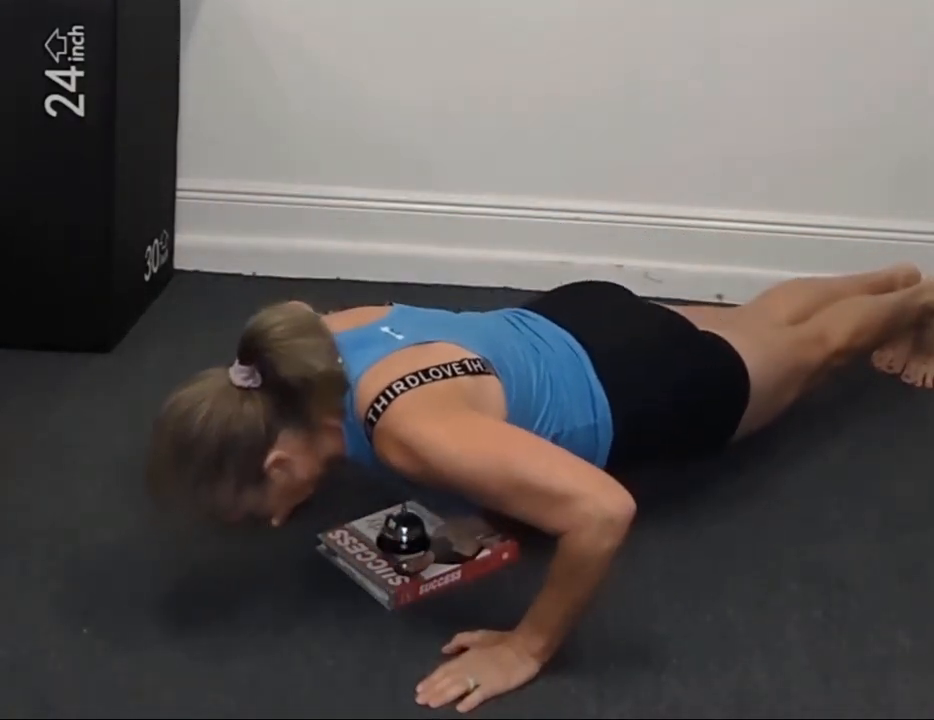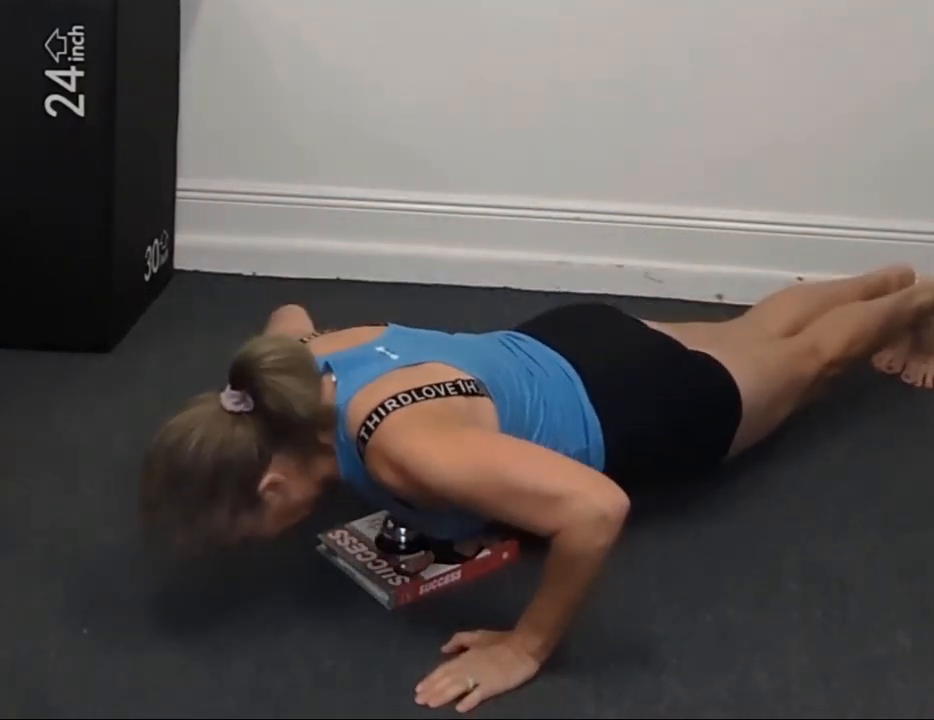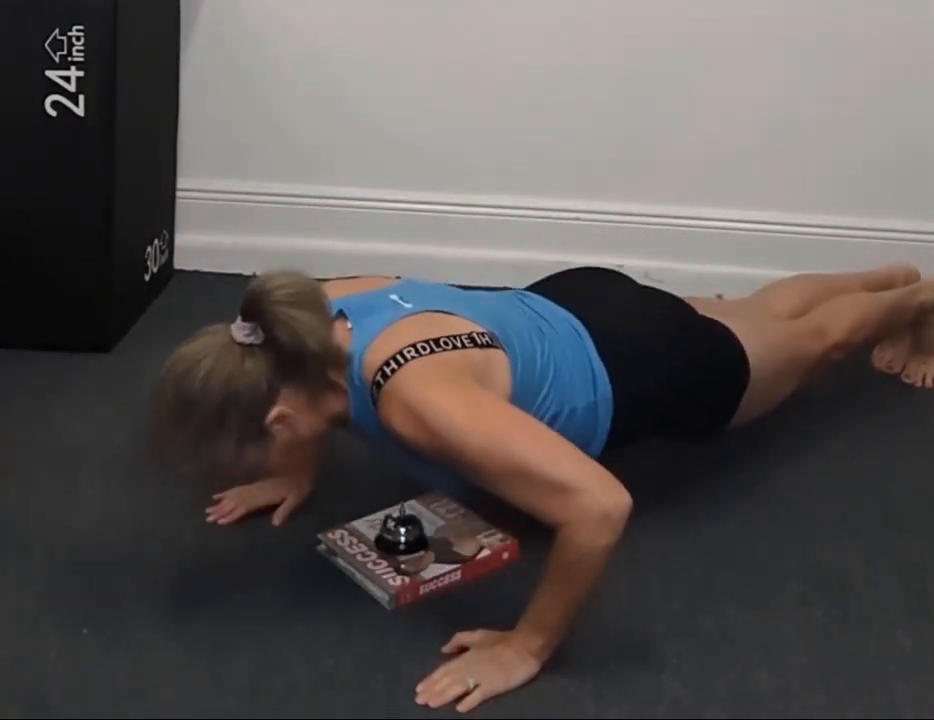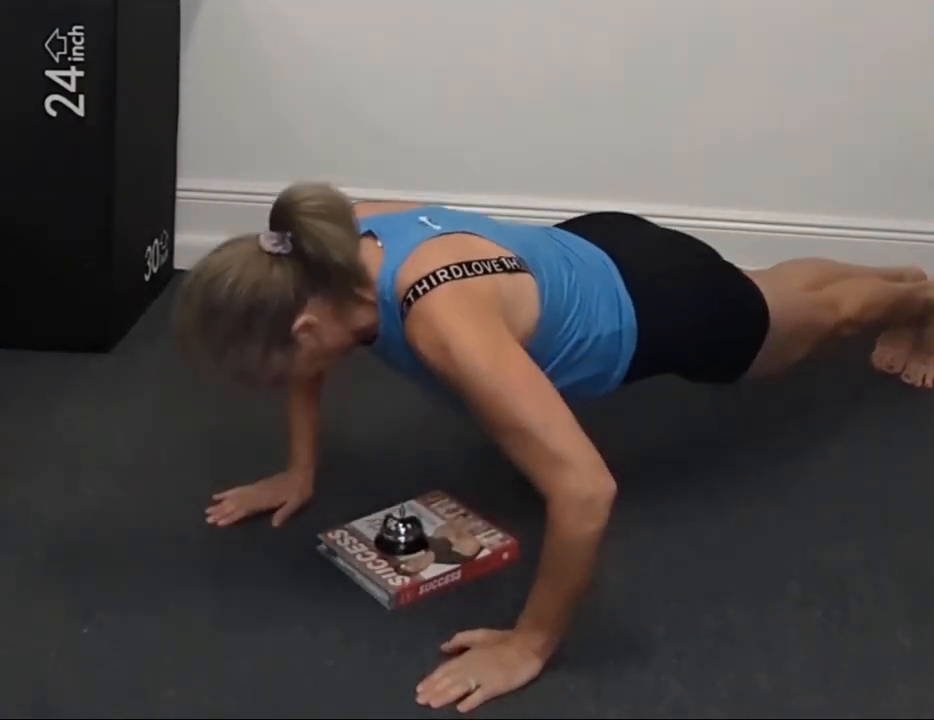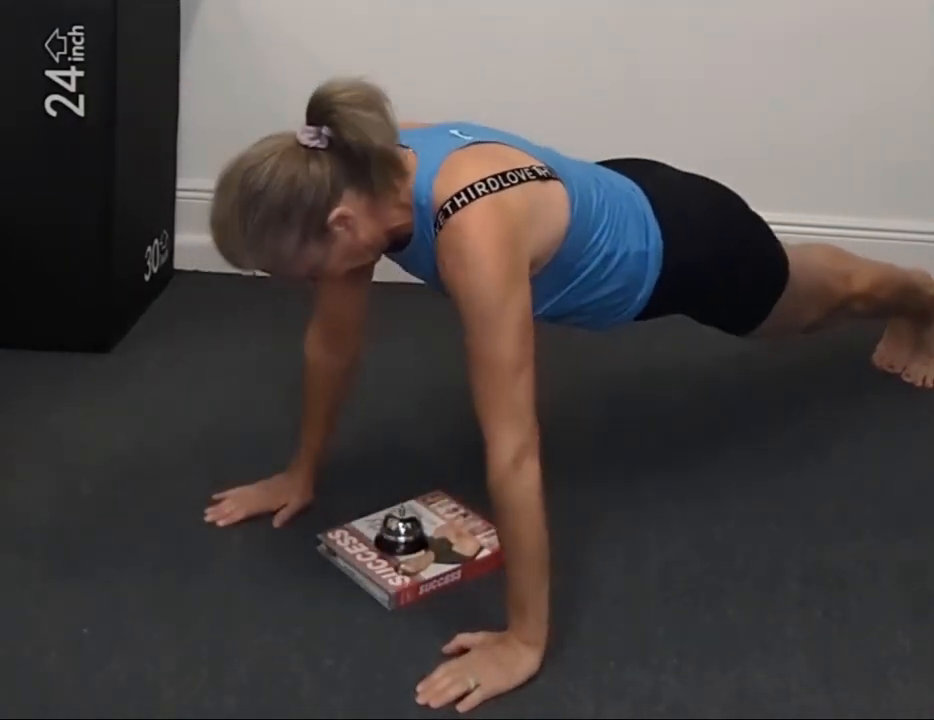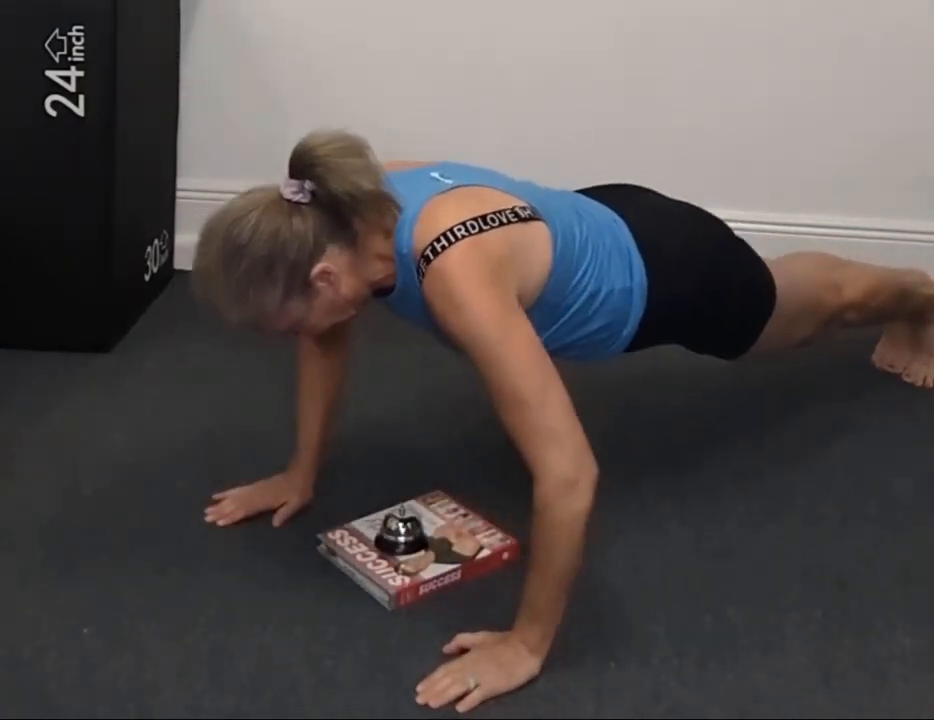
dt=0.3s
person 1, frame 1
left shoulder: (409, 431)
right shoulder: (311, 353)
left elbow: (605, 509)
left wrist: (529, 646)
right wrist: (300, 483)
left hip: (641, 393)
right hip: (571, 327)
left knee: (812, 345)
right knee: (756, 317)
person 1, frame 2
left shoulder: (401, 447)
right shoulder: (300, 374)
left elbow: (598, 508)
right elbow: (288, 313)
left wrist: (525, 647)
right wrist: (302, 468)
left hip: (629, 413)
right hip: (562, 347)
left knee: (806, 355)
right knee: (751, 331)
person 1, frame 3
left shoulder: (413, 399)
right shoulder: (310, 317)
left elbow: (602, 506)
left wrist: (526, 647)
right wrist: (300, 469)
left hip: (638, 372)
right hip: (568, 312)
left knee: (811, 336)
right knee: (755, 311)
person 1, frame 4
left shoulder: (444, 322)
right shoulder: (334, 248)
left elbow: (588, 491)
right elbow: (307, 356)
left wrist: (530, 646)
right wrist: (300, 474)
left hip: (663, 312)
right hip: (593, 259)
left knee: (822, 315)
right knee: (775, 287)
person 1, frame 5
left shoulder: (472, 232)
right shoulder: (363, 173)
left elbow: (514, 451)
right elbow: (331, 338)
left wrist: (524, 641)
right wrist: (301, 475)
left hip: (683, 243)
right hip: (620, 207)
left knee: (830, 293)
right knee: (814, 300)
person 1, frame 6
left shoulder: (456, 279)
right shoulder: (345, 210)
left elbow: (570, 472)
right elbow: (330, 334)
left wrist: (527, 644)
right wrist: (303, 469)
left hip: (667, 277)
right hip: (598, 228)
left knee: (828, 297)
right knee: (790, 284)
